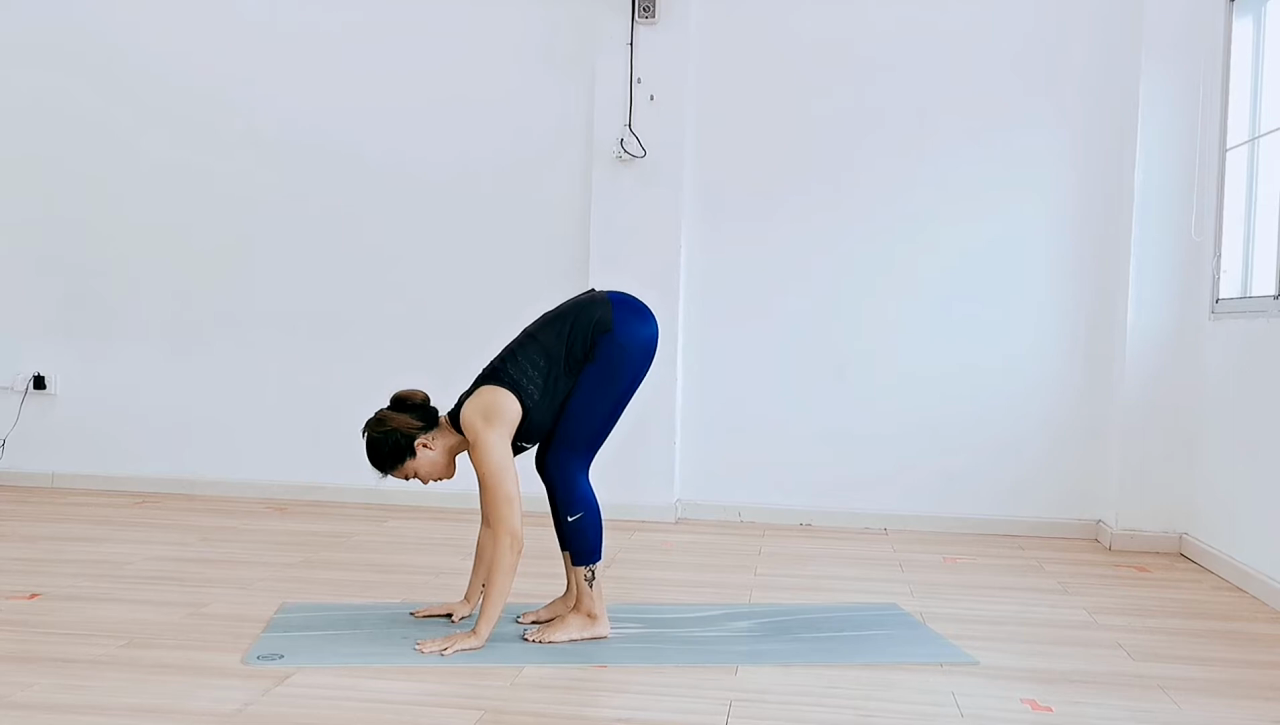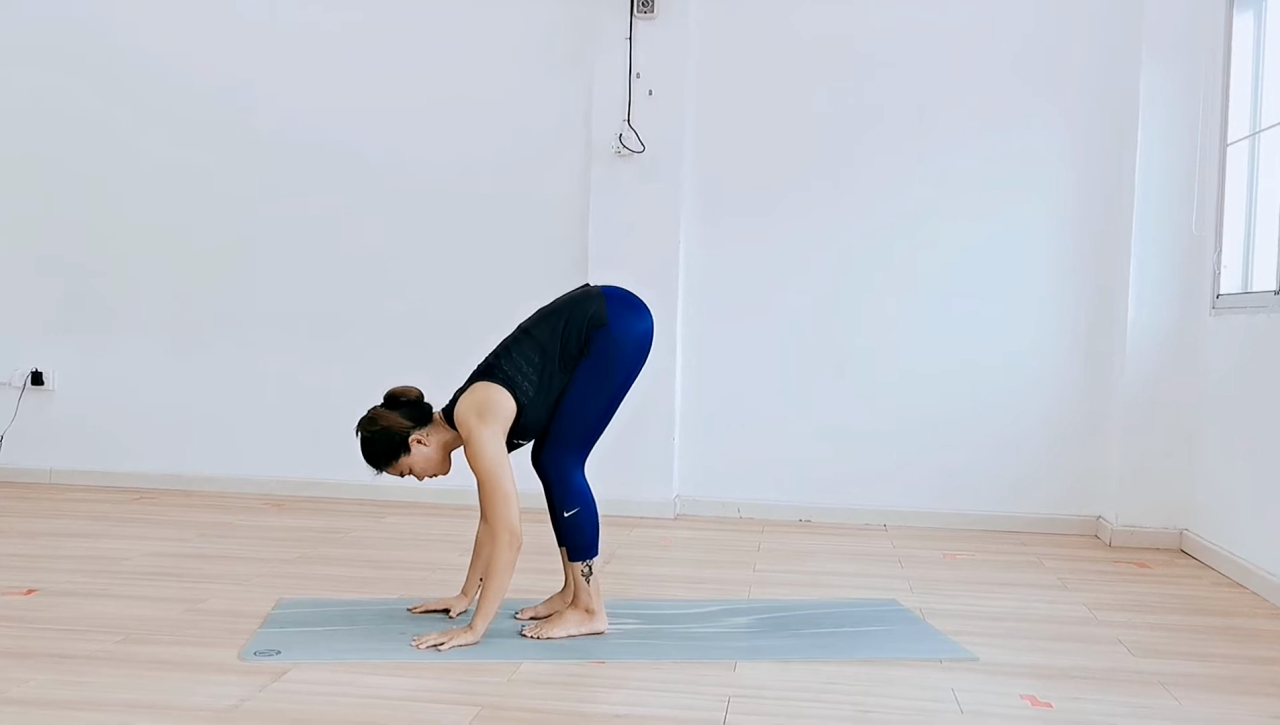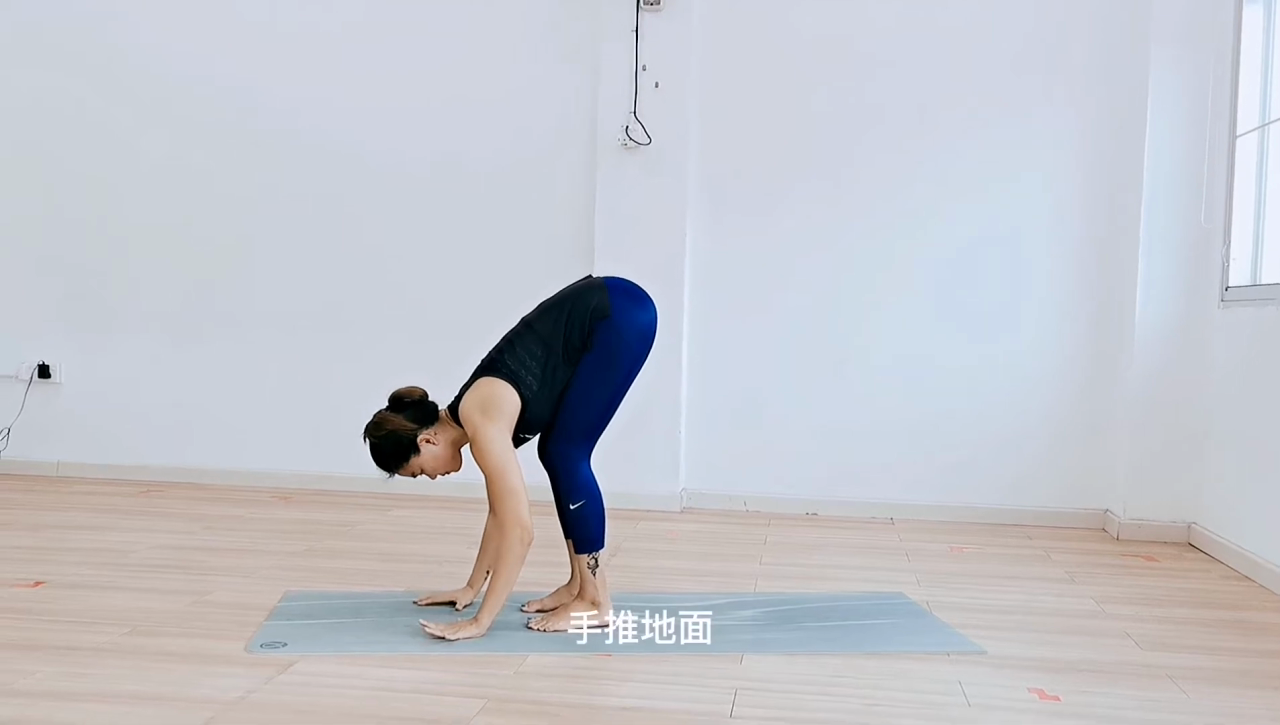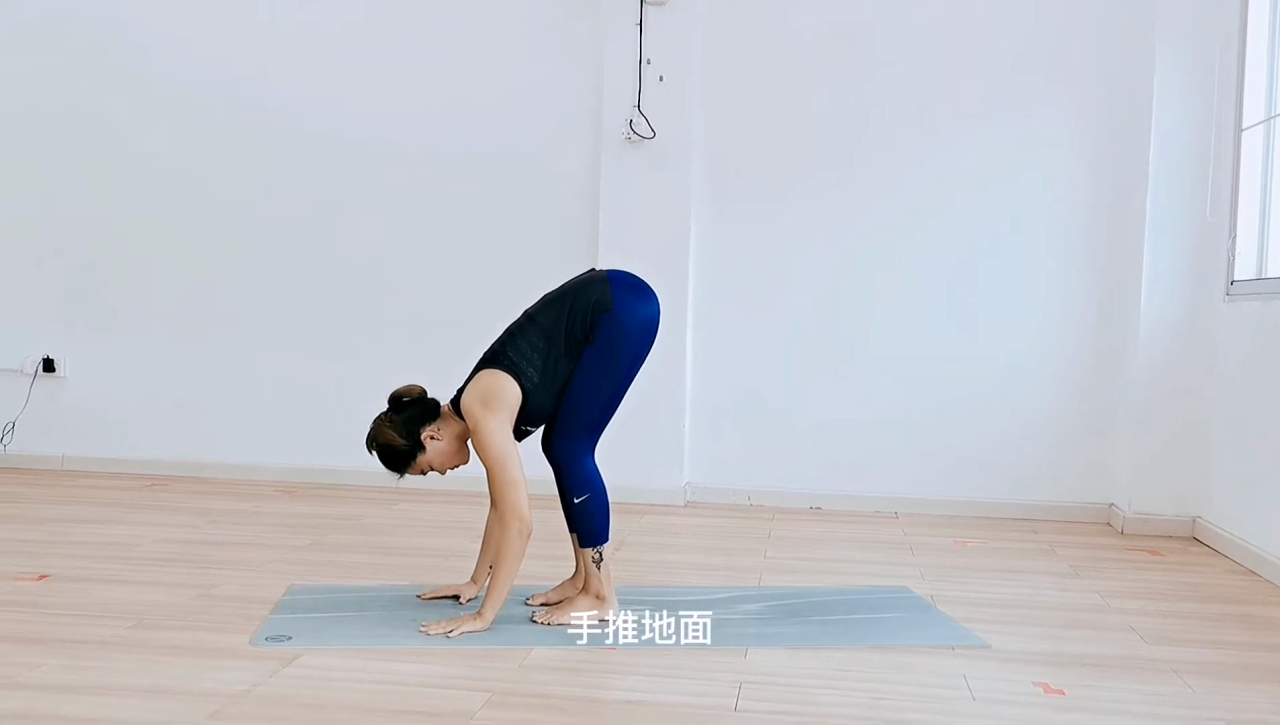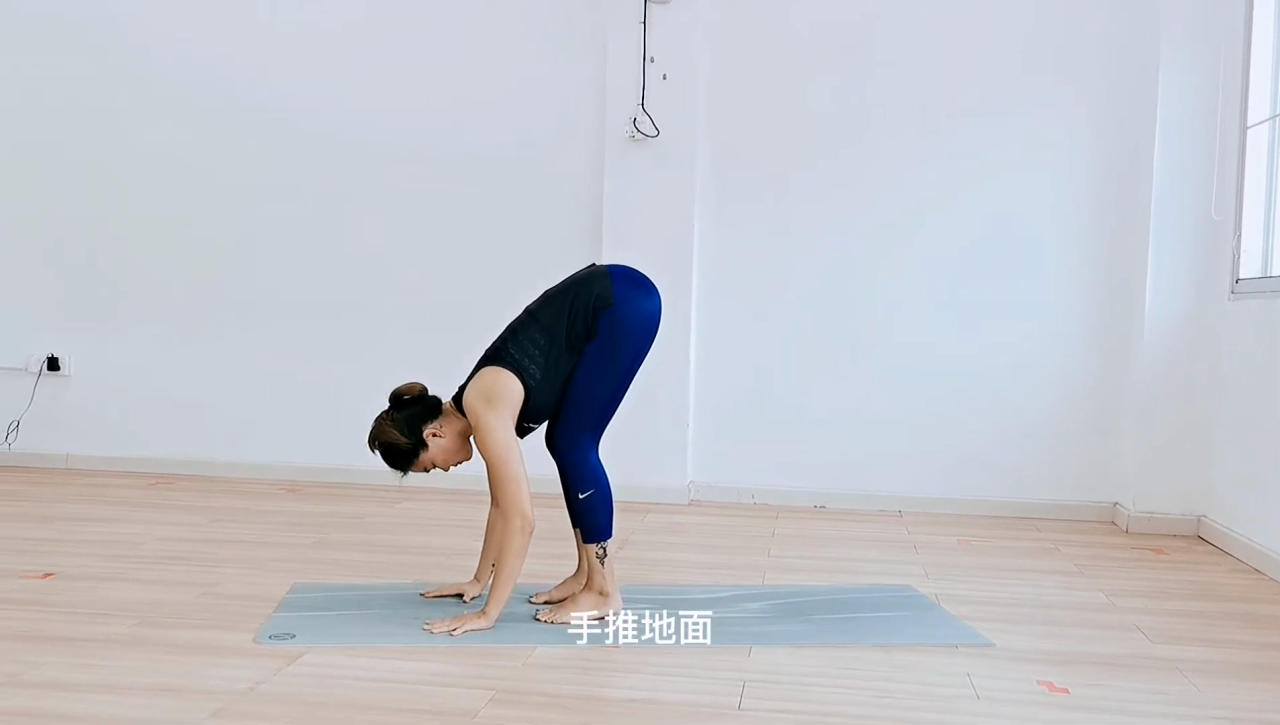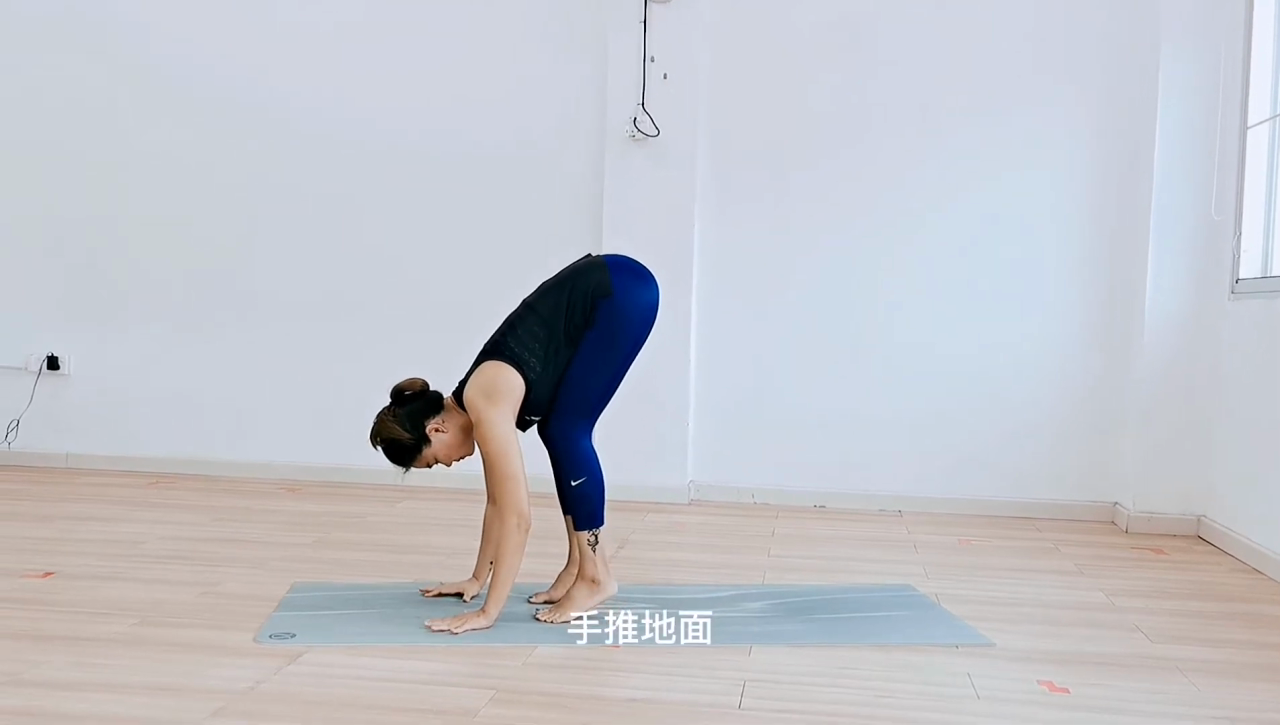
dt=0.4s
person 1, frame 1
left shoulder: (483, 431)
right shoulder: (473, 426)
left elbow: (510, 538)
right elbow: (492, 524)
left wrist: (479, 633)
right wrist: (469, 601)
left hip: (624, 328)
right hip: (601, 330)
left knee: (565, 468)
right knee: (553, 466)
left ankle: (591, 612)
right ankle: (576, 595)
person 1, frame 2
left shoulder: (477, 428)
right shoulder: (471, 421)
left elbow: (509, 535)
right elbow: (492, 520)
left wrist: (475, 628)
right wrist: (466, 596)
left hip: (618, 324)
right hip: (595, 326)
left knee: (560, 464)
right knee: (549, 462)
left ankle: (589, 608)
right ankle: (573, 591)
person 1, frame 3
left shoulder: (483, 425)
right shoulder: (474, 415)
left elbow: (519, 530)
right elbow: (501, 513)
left wrist: (480, 621)
right wrist: (471, 588)
left hip: (622, 315)
right hip: (601, 315)
left knee: (566, 456)
right knee: (556, 454)
left ankle: (595, 600)
right ankle: (580, 584)
person 1, frame 4
left shoulder: (483, 416)
right shoulder: (477, 409)
left elbow: (518, 522)
right elbow: (503, 506)
left wrist: (484, 615)
right wrist: (475, 583)
left hip: (624, 307)
right hip: (604, 308)
left knee: (571, 450)
right knee: (560, 447)
left ankle: (599, 593)
right ankle: (584, 576)
person 1, frame 5
left shoulder: (485, 413)
right shoulder: (479, 406)
left elbow: (520, 519)
right elbow: (502, 504)
left wrist: (488, 613)
right wrist: (479, 580)
left hip: (625, 301)
right hip: (605, 304)
left knee: (575, 445)
right knee: (563, 443)
left ankle: (603, 589)
right ankle: (587, 572)
person 1, frame 6
left shoulder: (485, 408)
right shoulder: (479, 404)
left elbow: (517, 516)
right elbow: (498, 501)
left wrist: (487, 613)
right wrist: (478, 579)
left hip: (622, 292)
right hip: (600, 294)
left knee: (568, 433)
right knee: (555, 431)
left ankle: (595, 575)
right ankle: (578, 565)
